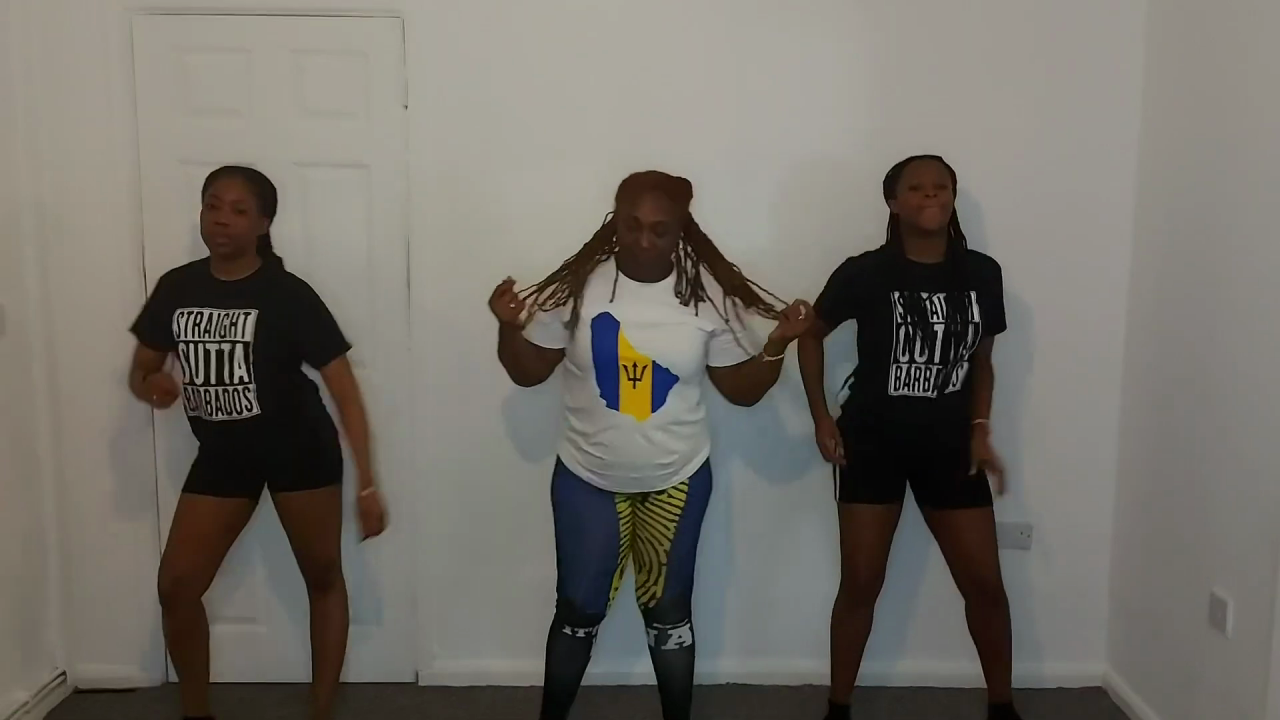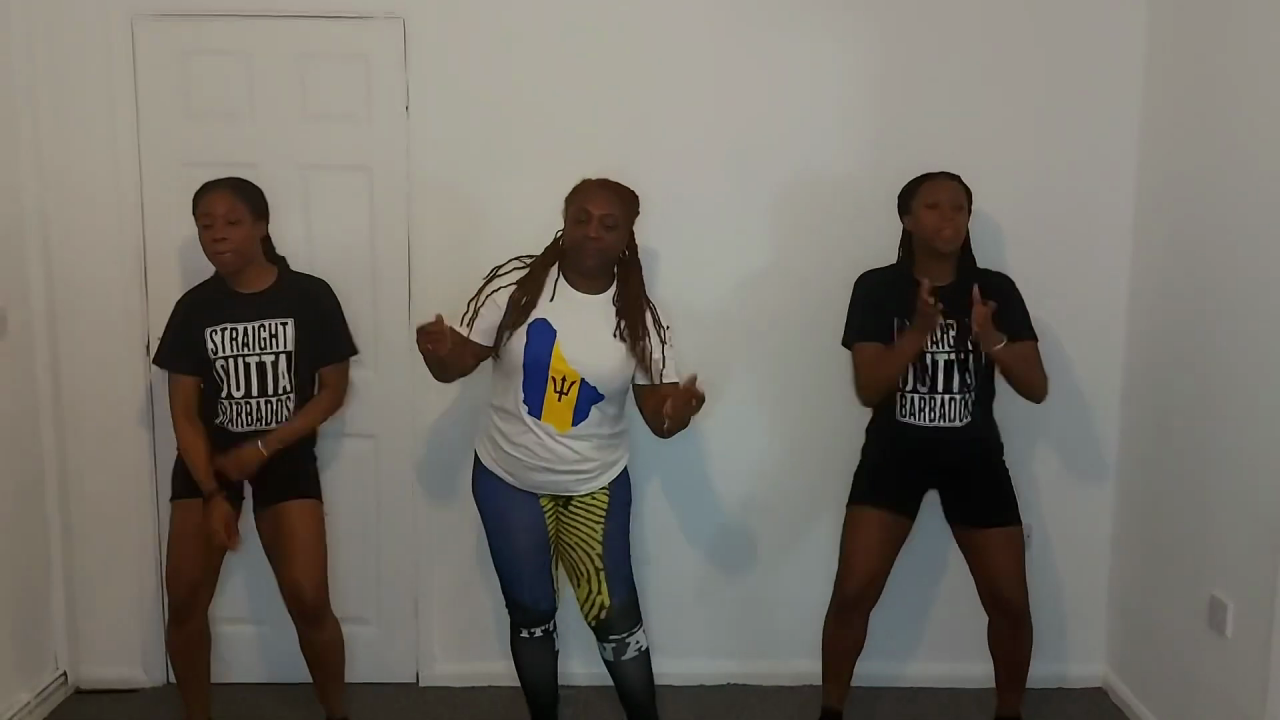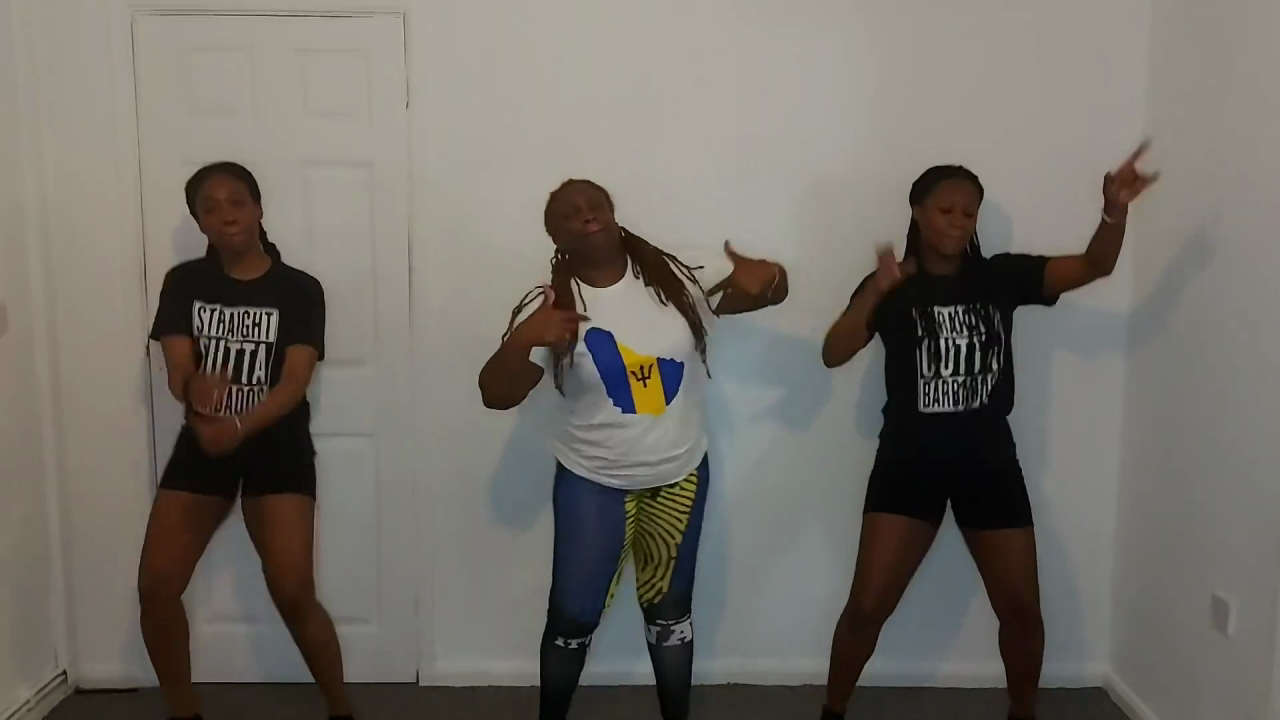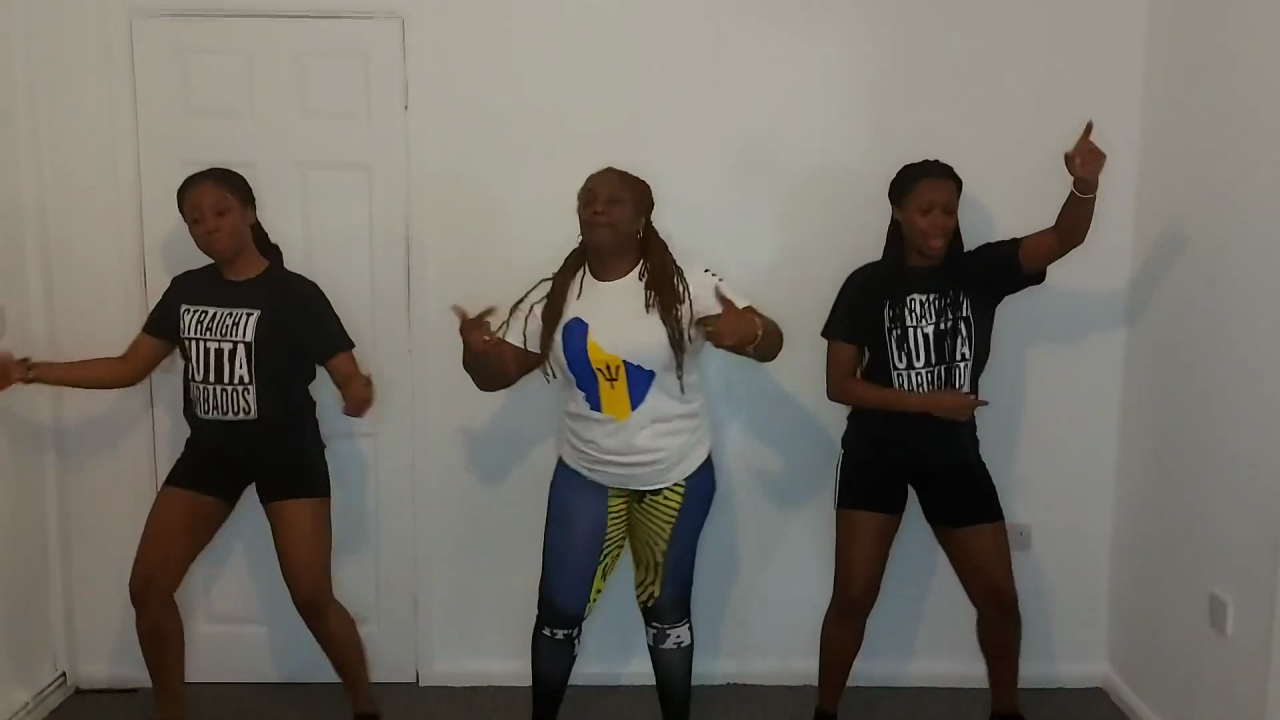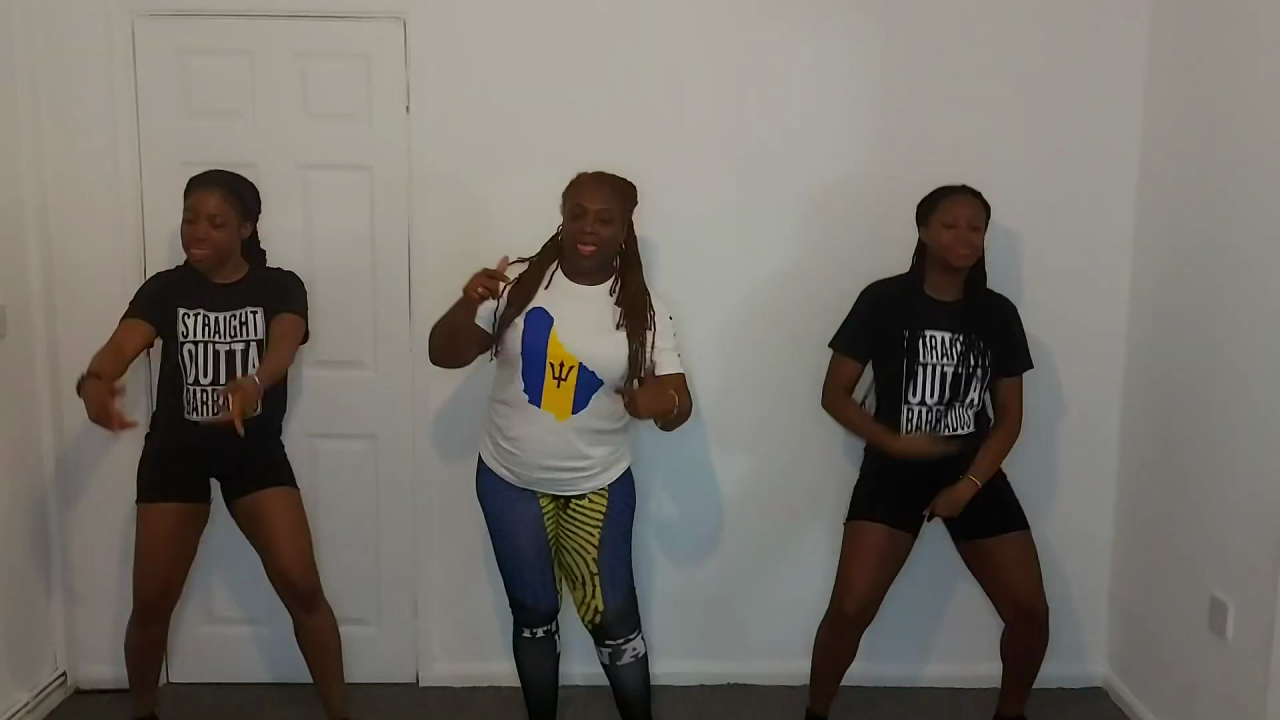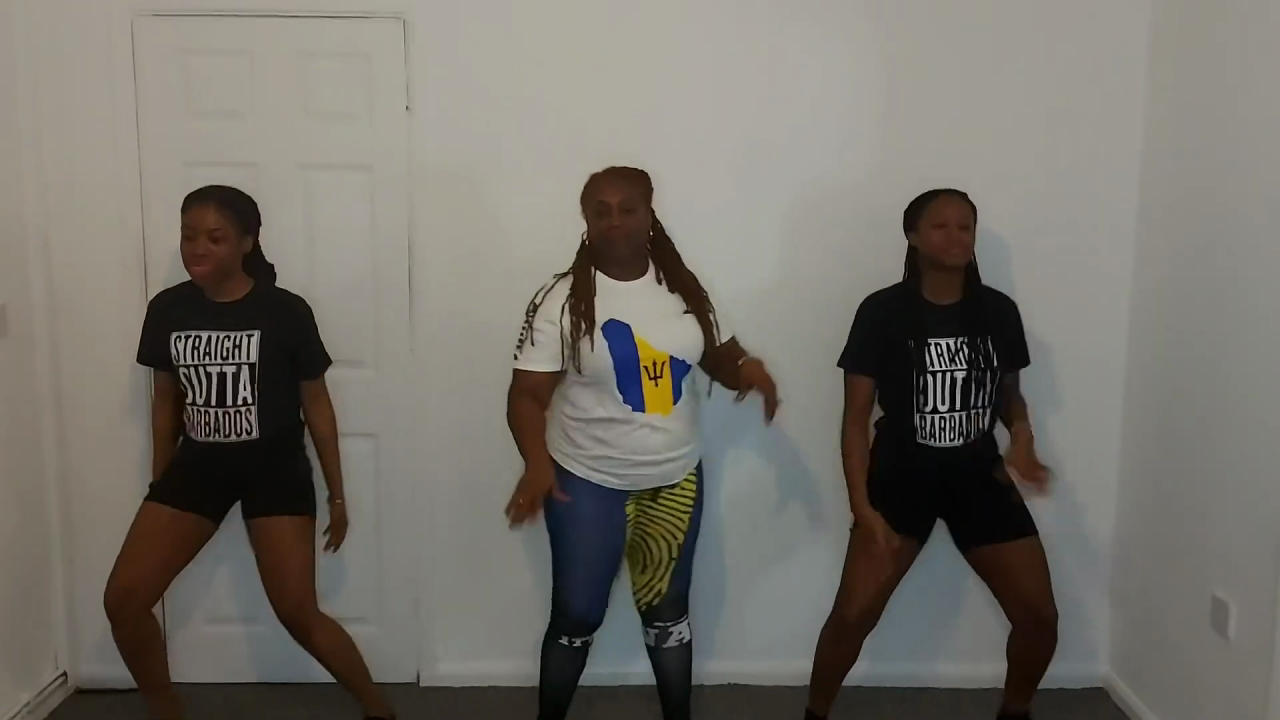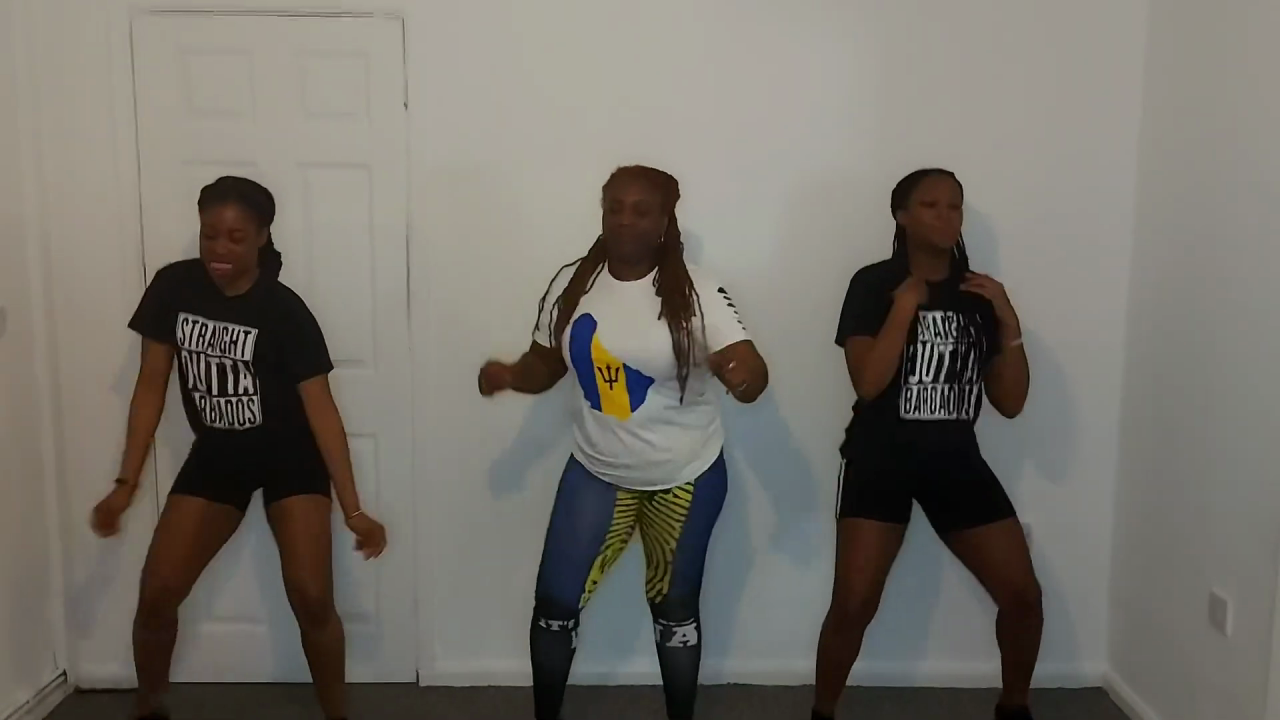
dt=0.7s
person 1, frame 1
left shoulder: (982, 272)
right shoulder: (865, 272)
right elbow: (811, 333)
left wrist: (981, 430)
right wrist: (819, 417)
left hip: (949, 445)
right hip: (872, 442)
left knee: (985, 584)
right knee: (860, 586)
person 1, frame 2
left shoulder: (995, 290)
right shoulder: (876, 288)
left elbow: (1037, 388)
right elbow: (870, 389)
left wrist: (992, 341)
right wrist: (917, 332)
left hip: (974, 459)
right hip: (894, 454)
left knee: (1009, 602)
right knee: (852, 592)
person 1, frame 3
left shoulder: (1002, 277)
right shoulder: (892, 289)
left elbow: (1093, 266)
right elbow: (834, 354)
left wrist: (1116, 208)
right wrist: (874, 291)
left hip: (989, 461)
right hip: (909, 461)
left knee: (1020, 608)
right knee: (868, 605)
person 1, frame 4
left shoulder: (982, 269)
right shoulder: (868, 283)
left elbow: (1065, 238)
right elbow: (839, 383)
left wrist: (1084, 185)
right wrist: (928, 401)
left hip: (954, 453)
right hip: (876, 453)
left knee: (999, 599)
right knee: (852, 597)
person 1, frame 5
left shoulder: (998, 314)
right shoulder: (883, 302)
left elbow: (1010, 414)
right elbow: (835, 394)
left wrist: (972, 482)
right wrist: (890, 439)
left hip: (972, 475)
right hip: (893, 470)
left knee: (1029, 612)
right knee: (850, 610)
person 1, frame 6
left shoulder: (998, 311)
right shoulder: (882, 312)
right elbow: (856, 415)
left wrist: (1021, 433)
right wrist: (861, 506)
left hip: (979, 479)
right hip: (900, 478)
left knee: (1038, 615)
right knee: (853, 616)
person 1, frame 7
left shoulder: (982, 293)
right shoulder: (875, 284)
left elbow: (1010, 403)
right elbow: (867, 383)
left wrist: (1008, 323)
right wrist: (903, 309)
left hip: (957, 462)
right hip: (877, 462)
left knee: (1023, 595)
right knee: (854, 605)
person 2, frame 1
left shoulder: (708, 294)
right shoulder: (577, 283)
left elbow: (740, 390)
right elbow: (529, 372)
left wrist: (776, 348)
right wrist: (509, 327)
left hip: (676, 480)
right hip: (587, 478)
left knee: (667, 609)
right knee: (579, 611)
person 2, frame 2
left shoulder: (637, 315)
right shoulder: (515, 284)
left elbow: (660, 417)
right elbow: (454, 366)
left wrist: (682, 407)
right wrist: (437, 346)
left hip: (596, 487)
right hip: (508, 481)
left knee: (616, 617)
right knee: (532, 615)
person 2, frame 3
left shoulder: (674, 277)
right shoulder: (552, 308)
left elbow: (774, 291)
right elbow: (496, 395)
left wrist: (763, 274)
right wrist: (524, 337)
left hip: (679, 477)
right hip: (592, 483)
left knee: (668, 607)
right knee: (573, 616)
person 2, frame 4
left shoulder: (683, 286)
right shoulder: (553, 298)
left elbow: (769, 344)
right elbow: (496, 374)
left wrist: (748, 330)
right wrist: (475, 345)
left hip: (676, 477)
right hip: (587, 477)
left knee: (665, 608)
right knee: (560, 609)
person 2, frame 5
left shoulder: (642, 308)
right shoulder: (518, 282)
left elbow: (676, 399)
right elbow: (443, 354)
left wrist: (662, 402)
right wrist: (470, 305)
left hip: (600, 485)
right hip: (511, 481)
left knee: (614, 618)
right knee: (534, 615)
person 2, frame 6
left shoulder: (683, 288)
right shoulder: (562, 300)
left elbow: (721, 357)
right elbow: (526, 394)
left wrist: (749, 370)
right wrist: (536, 464)
left hip: (675, 482)
right hip: (589, 485)
left knee: (666, 609)
right knee: (577, 617)
person 2, frame 7
left shoulder: (696, 293)
right shoulder: (572, 284)
left elbow: (752, 376)
right elbow: (546, 364)
left wrist: (742, 374)
right wrist: (509, 374)
left hip: (686, 478)
right hip: (595, 473)
left knee: (674, 607)
right knee: (556, 602)
person 3, frame 1
left shoulder: (285, 295)
right shoulder: (177, 287)
left elbow: (342, 383)
right elbow: (141, 368)
left wrist: (366, 483)
right wrist: (151, 384)
left hip: (298, 448)
right hip: (222, 452)
left knee: (323, 577)
right knee: (176, 586)
person 3, frame 2
left shoulder: (311, 297)
right shoulder: (194, 309)
left elbow: (333, 389)
right elbow: (184, 412)
left wrist: (265, 447)
right wrist: (213, 496)
left hip: (286, 461)
right hip: (207, 463)
left knee: (309, 601)
right knee: (185, 600)
person 3, frame 3
left shoulder: (300, 290)
right shoulder: (183, 282)
left elbow: (294, 384)
right elbow: (178, 375)
left wrist: (238, 423)
right wrist: (198, 398)
left hip: (278, 448)
right hip: (198, 447)
left knee: (292, 596)
right knee: (156, 589)
person 3, frame 4
left shoulder: (296, 294)
right shoulder: (186, 290)
left elbow: (347, 374)
right elbow: (129, 368)
left wrist: (360, 391)
left hip: (287, 452)
right hip: (210, 451)
left knee: (312, 596)
right knee: (147, 585)
person 3, frame 5
left shoulder: (280, 287)
right shoulder: (164, 289)
left elbow: (284, 345)
right elbow: (119, 346)
left wrist: (250, 387)
right wrist: (94, 385)
left hip: (254, 447)
right hip: (176, 452)
left knee: (301, 586)
right knee: (152, 600)
person 3, frame 6
left shoulder: (285, 312)
right shoulder: (167, 309)
left elbow: (316, 403)
right elbow: (166, 400)
left wrist: (337, 494)
right wrist: (158, 483)
left hip: (275, 470)
right hip: (195, 470)
left knee: (297, 614)
right knee: (123, 598)
person 3, frame 7
left shoulder: (284, 311)
right shoulder: (171, 287)
left elbow: (318, 407)
right elbow: (150, 385)
left wrist: (351, 509)
right wrist: (126, 482)
left hip: (291, 460)
right hip: (214, 459)
left knee: (312, 601)
right knee: (157, 597)
